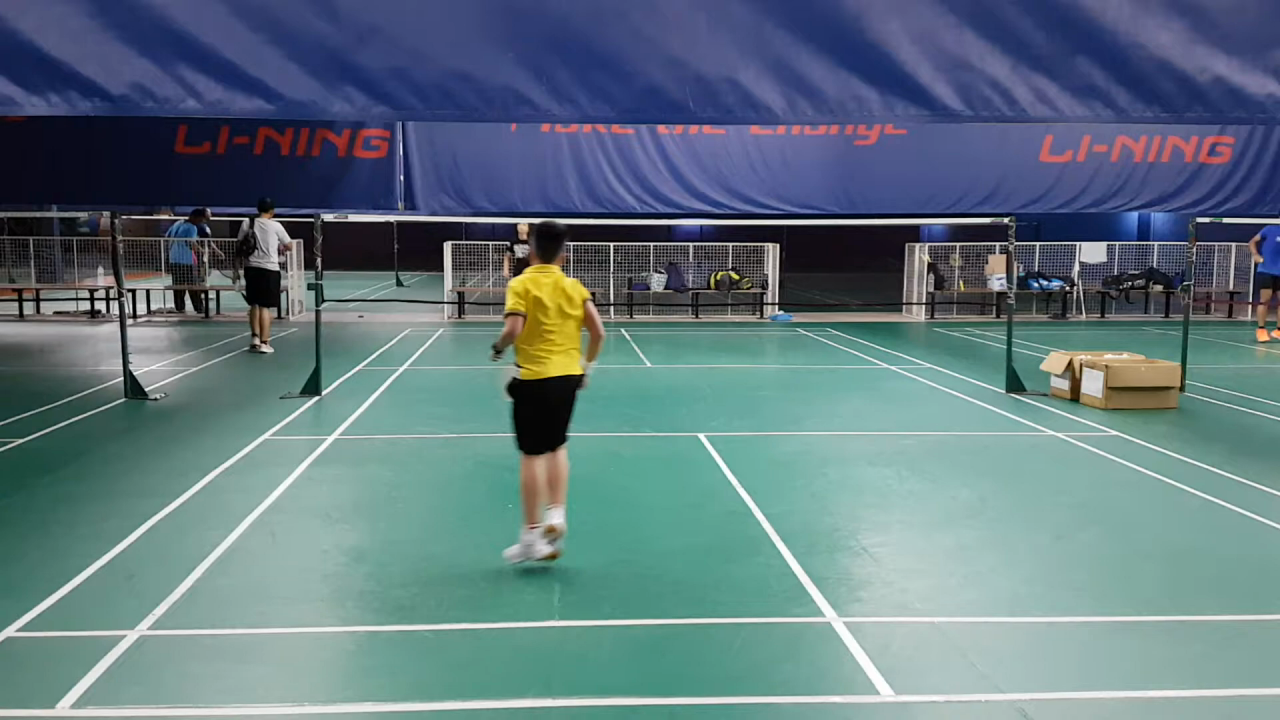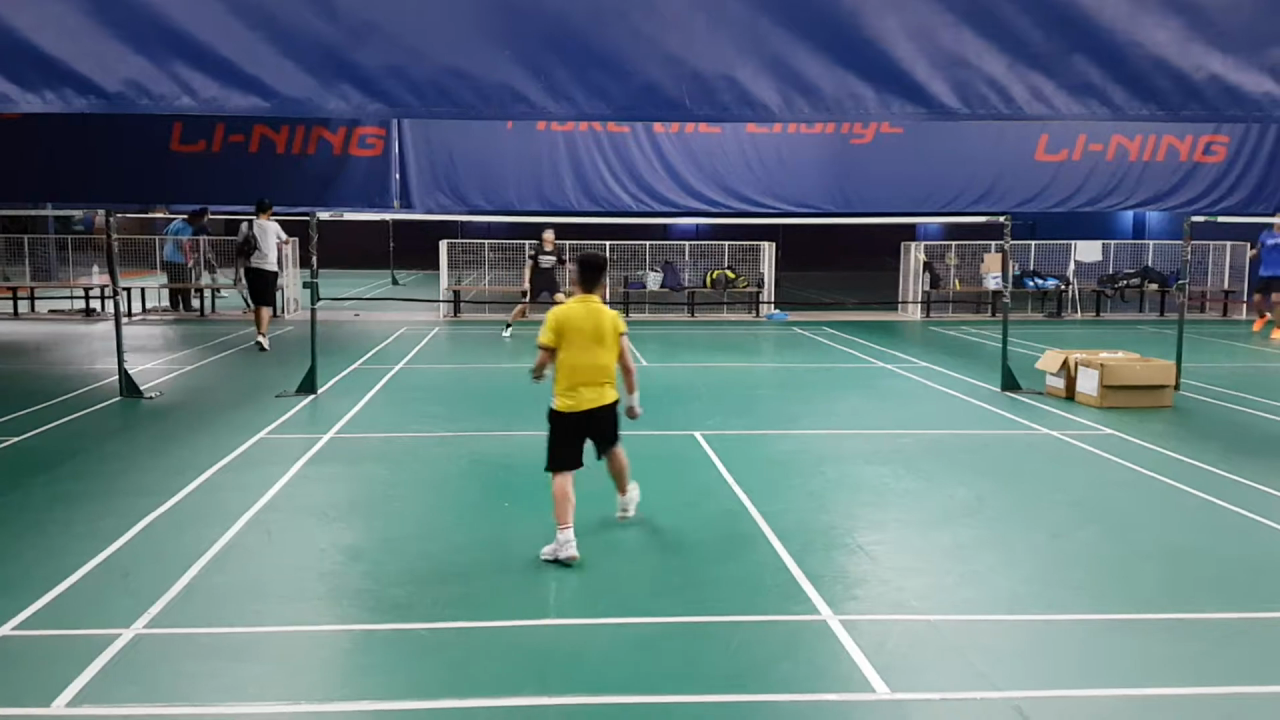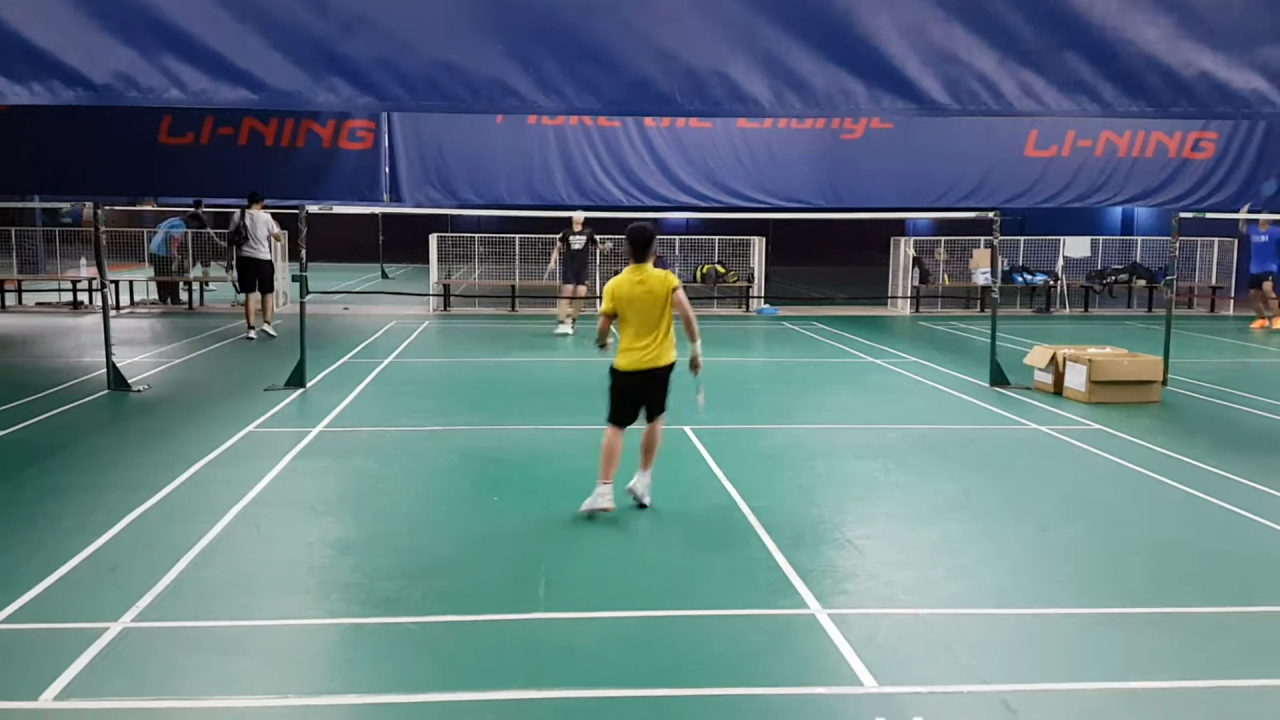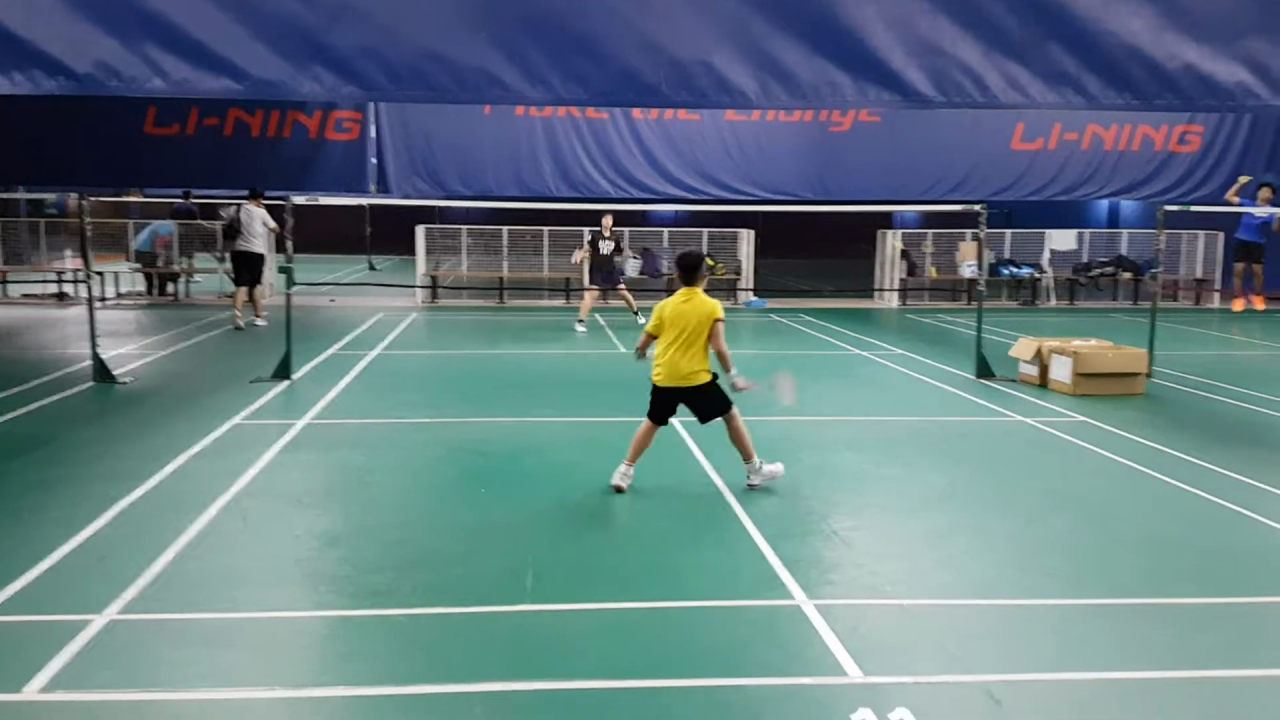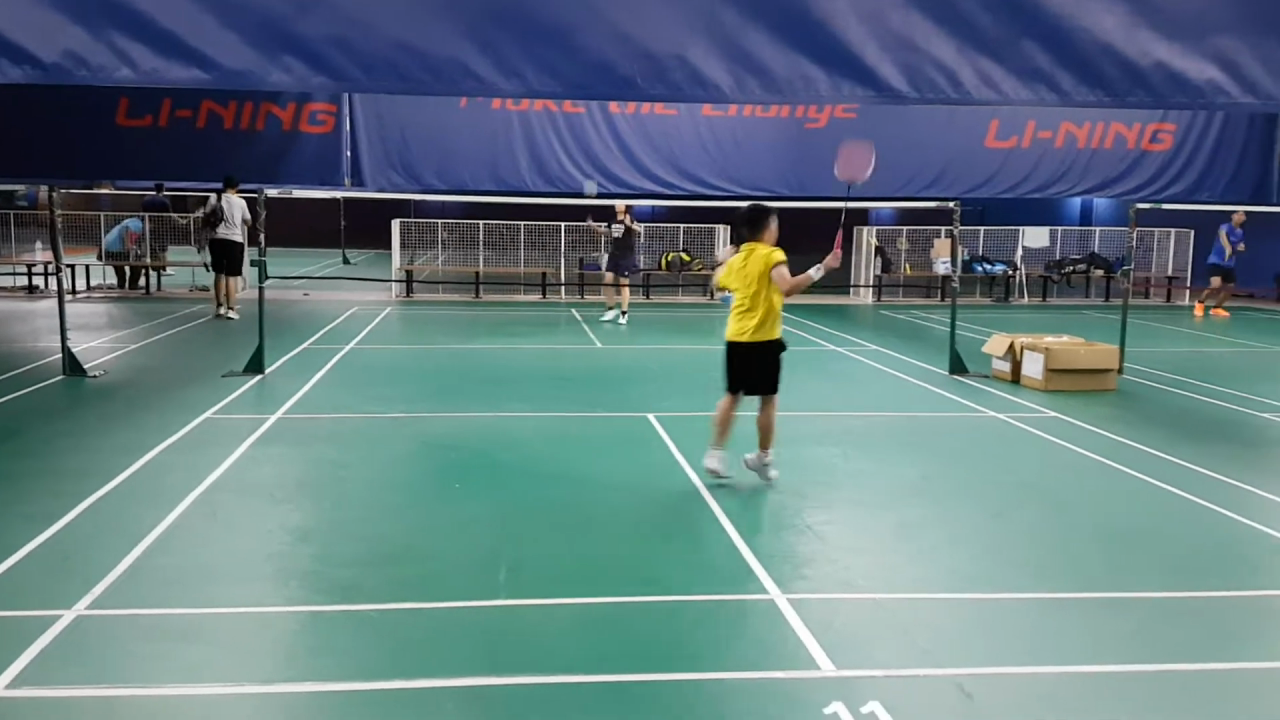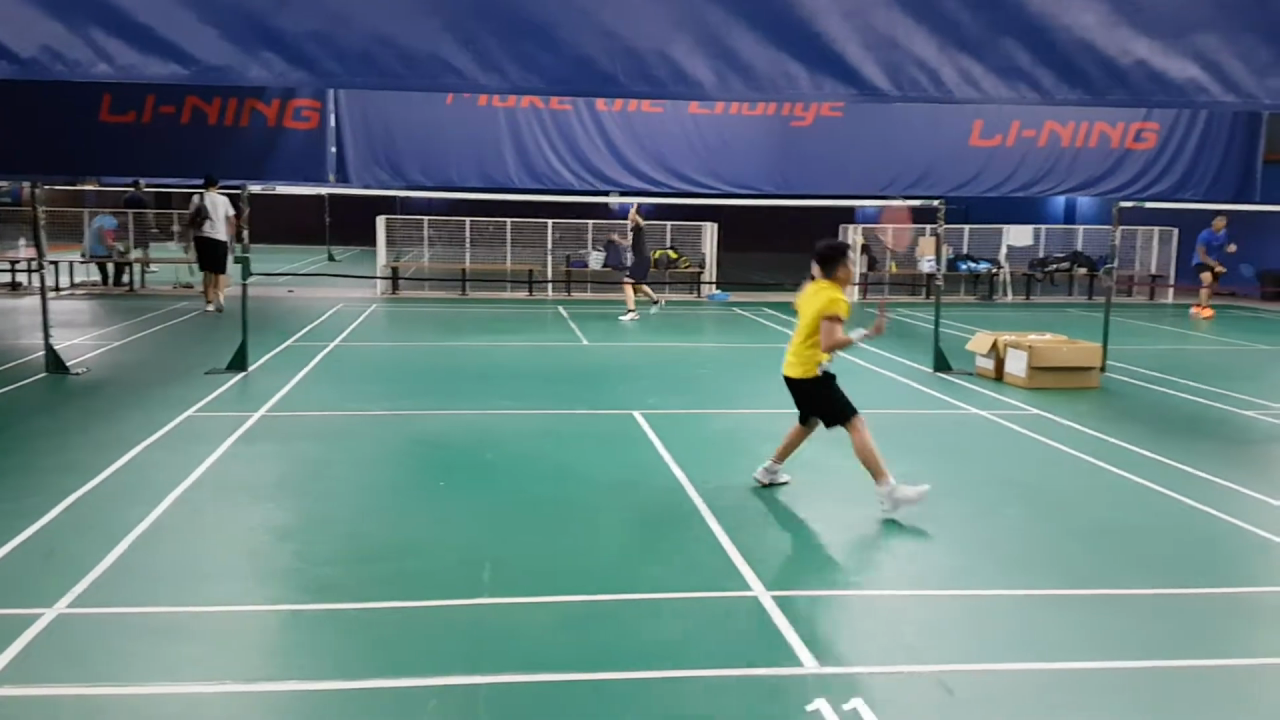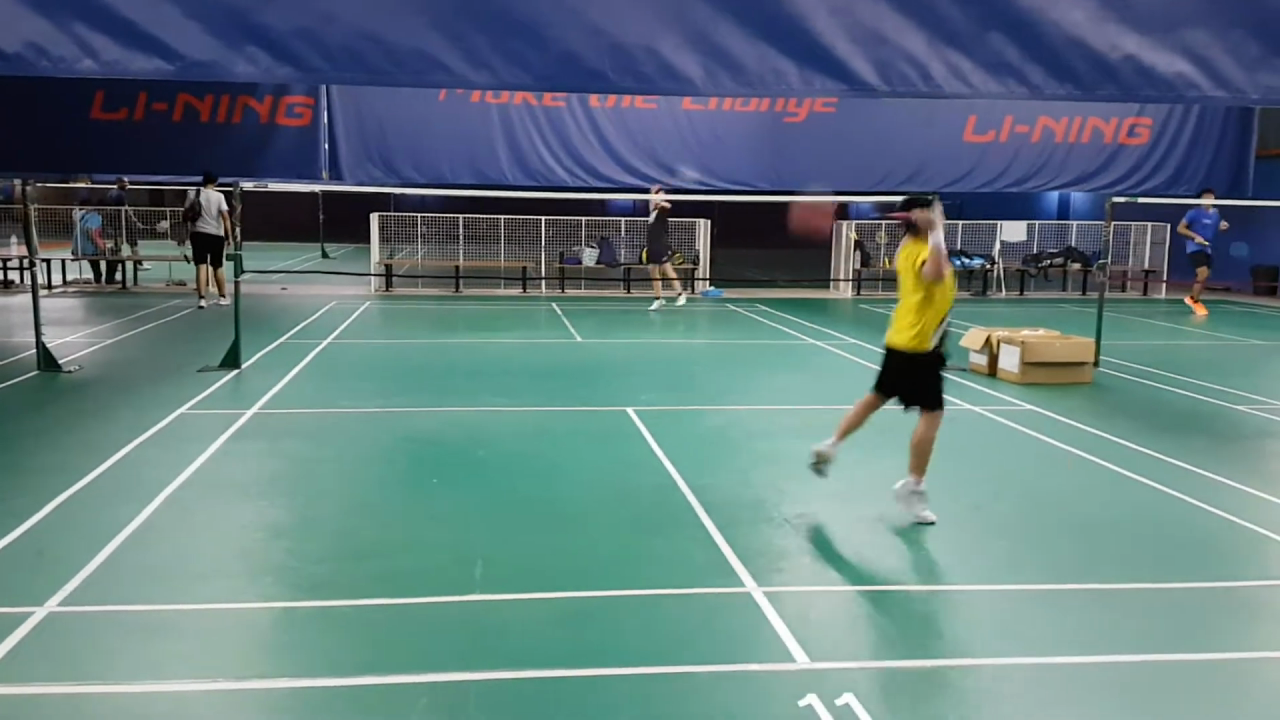
dt=0.3s
person 1, frame 1
left shoulder: (521, 285)
right shoulder: (574, 287)
left elbow: (513, 330)
right elbow: (598, 333)
left wrist: (498, 348)
right wrist: (586, 367)
left hip: (534, 380)
right hip: (567, 377)
left knee: (532, 455)
right knee: (556, 448)
left ankle: (531, 537)
right ankle: (556, 516)
person 1, frame 2
left shoulder: (558, 315)
right shoulder: (611, 317)
left elbow: (543, 361)
right elbow: (627, 365)
left wrist: (537, 373)
right wrist: (633, 400)
left hip: (568, 406)
right hip: (604, 402)
left knee: (562, 472)
right knee: (612, 447)
left ankle: (565, 540)
right ankle: (626, 499)
person 1, frame 3
left shoulder: (614, 286)
right shoulder: (667, 280)
left elbow: (602, 328)
right elbow: (688, 315)
left wrist: (601, 342)
right wrist: (696, 351)
left hip: (626, 367)
right hip: (659, 364)
left knee: (616, 428)
right knee: (654, 421)
left ankle: (604, 492)
right ankle: (642, 479)
person 1, frame 4
left shoulder: (664, 307)
right shoulder: (712, 306)
left elbow: (643, 345)
right elbow: (719, 349)
left wrist: (641, 352)
right wrist: (733, 377)
left hip: (664, 379)
right hip: (697, 380)
left knee: (652, 423)
right knee: (731, 415)
left ankle: (625, 472)
right ankle: (755, 470)
person 1, frame 5
left shoulder: (733, 261)
right shoulder: (771, 255)
left elbow: (718, 281)
right elbow: (786, 288)
right wrist: (819, 270)
left hip: (735, 339)
right hip: (763, 339)
left knee: (732, 397)
right knee: (767, 400)
left ankle: (715, 454)
right ankle: (762, 458)
person 1, frame 6
left shoulder: (811, 290)
right shoulder: (834, 299)
right elbow: (830, 343)
left wrist: (815, 275)
right wrist: (865, 334)
left hip: (795, 371)
right hip: (810, 373)
left knee: (808, 422)
right knee: (856, 426)
left ankle: (770, 470)
right ankle: (888, 491)
person 1, frame 7
left shoulder: (906, 250)
right shoulder: (927, 253)
right elbow: (933, 274)
right wrist: (935, 232)
left hip: (898, 342)
right hip: (919, 346)
left knee: (877, 397)
right knee: (931, 415)
left ankle: (829, 447)
right ankle: (912, 487)
